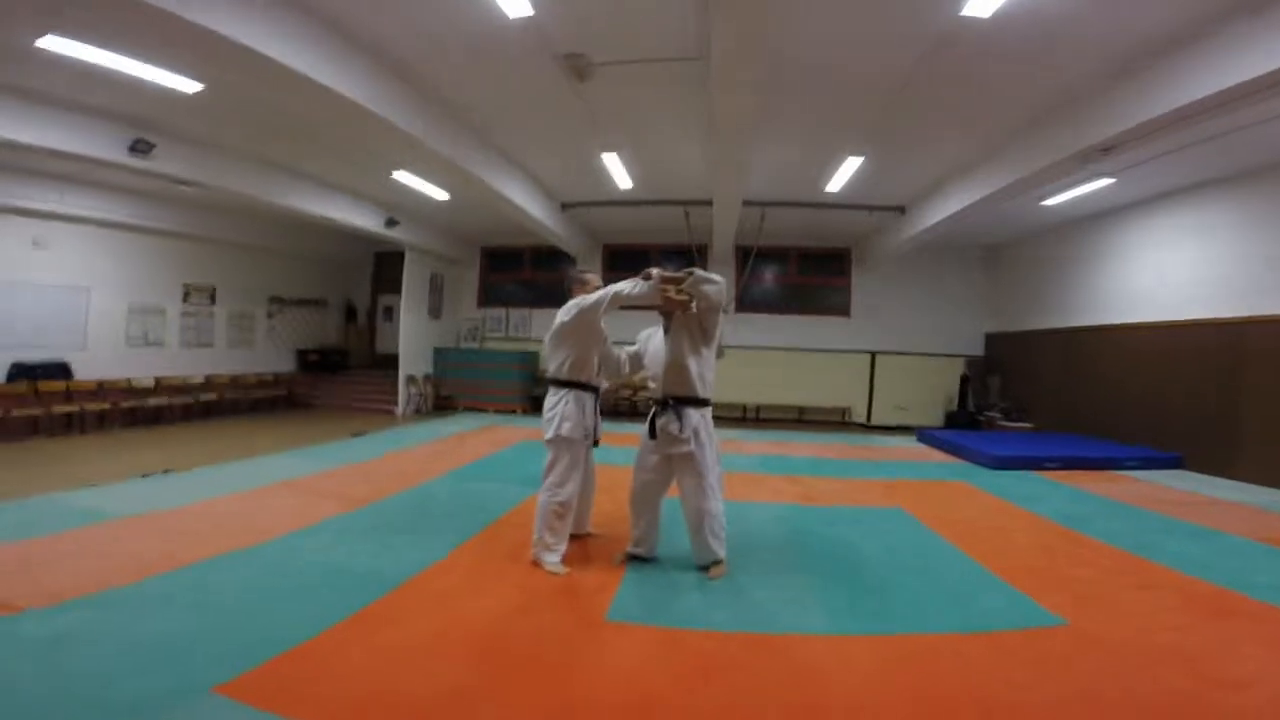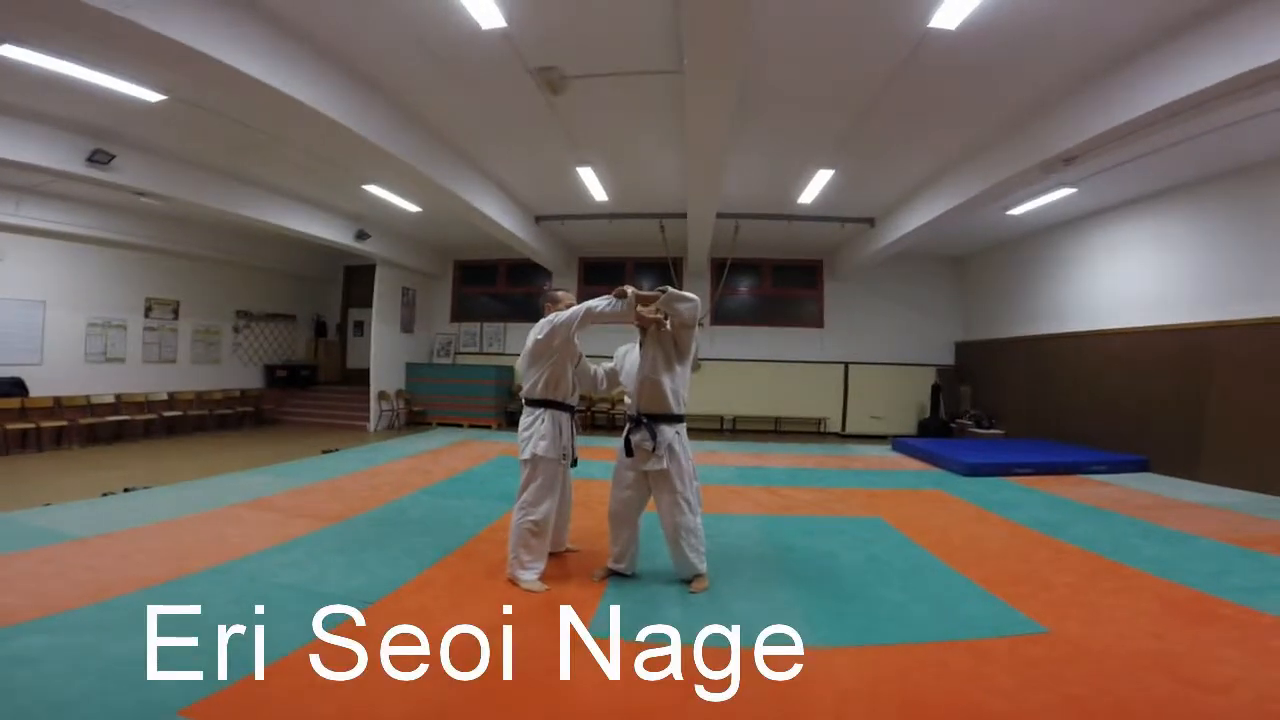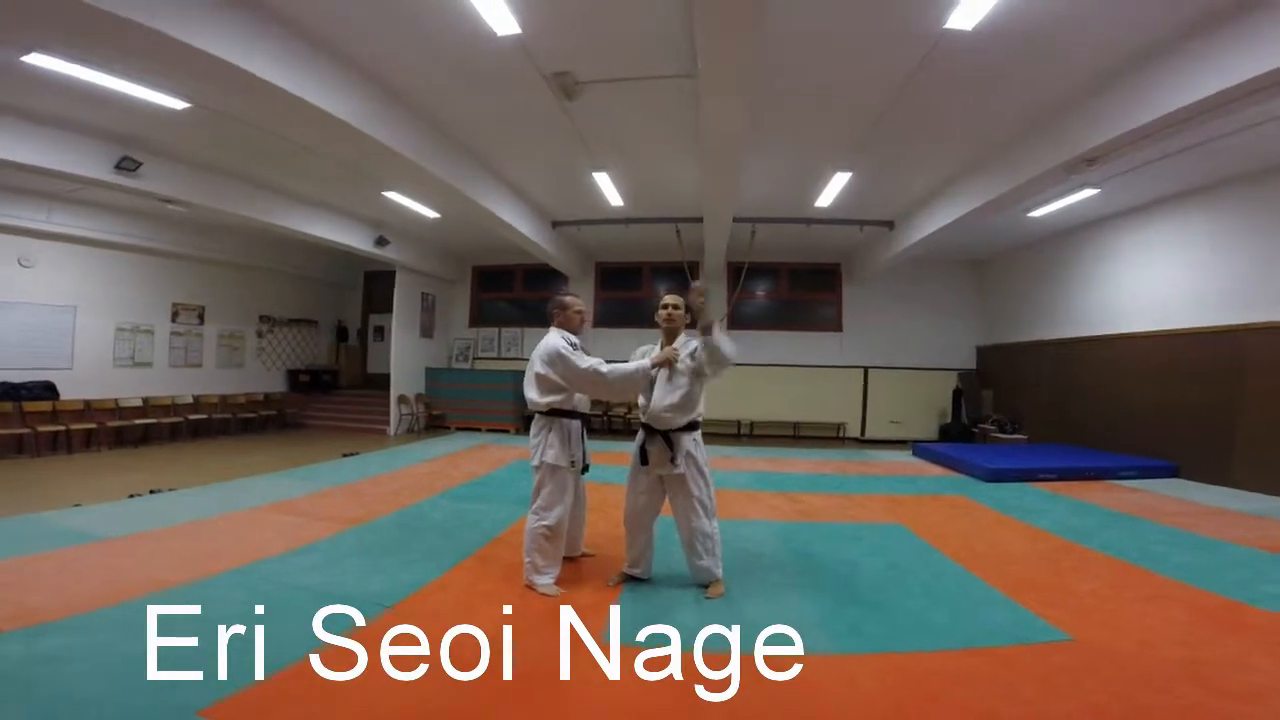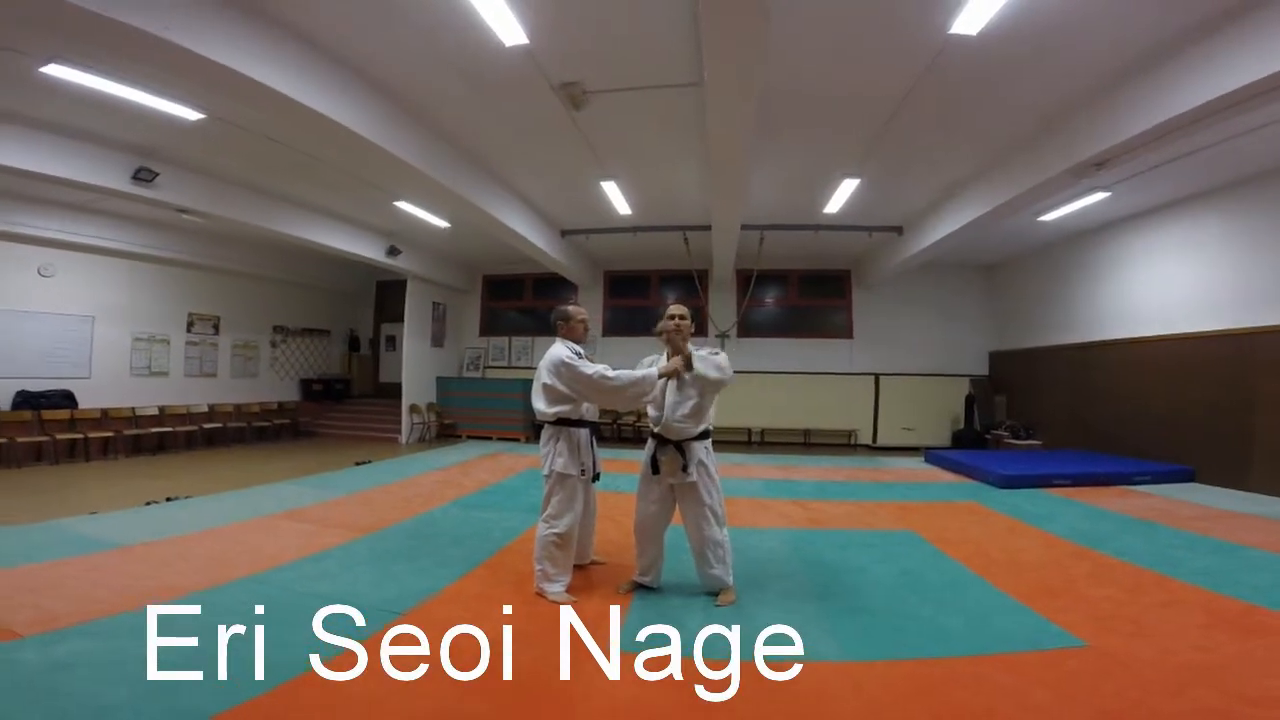
dt=0.7s
person 1, frame 1
left shoulder: (700, 324)
left elbow: (715, 288)
left wrist: (669, 277)
left hip: (692, 421)
right hip: (660, 420)
left knee: (702, 494)
right knee: (644, 490)
left ankle: (714, 556)
right ankle: (640, 548)
person 1, frame 2
left shoulder: (675, 339)
right shoulder: (626, 353)
left elbow: (690, 305)
right elbow: (600, 380)
left wrist: (646, 297)
right wrist: (576, 359)
left hip: (667, 437)
right hip: (634, 436)
left knee: (680, 508)
right knee: (622, 507)
left ankle: (695, 569)
right ankle: (620, 563)
person 1, frame 3
left shoulder: (697, 348)
right shoulder: (643, 353)
left elbow: (724, 357)
left wrist: (703, 315)
left hip: (683, 444)
right hip: (648, 442)
left knee: (696, 514)
right knee: (637, 512)
left ankle: (711, 575)
right ankle: (635, 568)
person 1, frame 4
left shoulder: (708, 357)
right shoulder: (650, 363)
left elbow: (720, 375)
left wrist: (681, 350)
left hip: (694, 452)
right hip: (658, 451)
left knee: (707, 523)
right knee: (647, 520)
left ankle: (722, 582)
right ankle: (645, 576)
person 2, frame 1
left shoulder: (584, 322)
right shoulder: (575, 312)
left elbow: (608, 361)
right elbow: (611, 295)
right wrist: (653, 287)
left hip: (581, 403)
right hip: (568, 405)
left knee: (582, 475)
right knee: (561, 481)
left ankle: (576, 526)
right ankle: (546, 552)
person 2, frame 2
left shoulder: (557, 338)
right shoulder: (547, 329)
right elbow: (586, 312)
right wrist: (626, 305)
left hip: (556, 422)
right hip: (543, 425)
left knee: (558, 492)
right knee: (536, 498)
left ankle: (554, 543)
right ankle: (523, 570)
person 2, frame 3
left shoulder: (565, 344)
right shoulder: (555, 348)
left elbow: (586, 380)
right elbow: (600, 375)
right wrist: (652, 363)
left hip: (568, 430)
right hip: (555, 432)
left knee: (573, 496)
right knee: (550, 505)
left ankle: (569, 547)
right ankle: (539, 574)
person 2, frame 4
left shoulder: (571, 355)
right shoulder: (561, 358)
left elbow: (593, 389)
right elbow: (607, 382)
right wrist: (660, 372)
left hip: (578, 439)
right hip: (564, 442)
left knee: (583, 505)
right knee: (561, 514)
left ankle: (579, 555)
right ankle: (549, 582)
